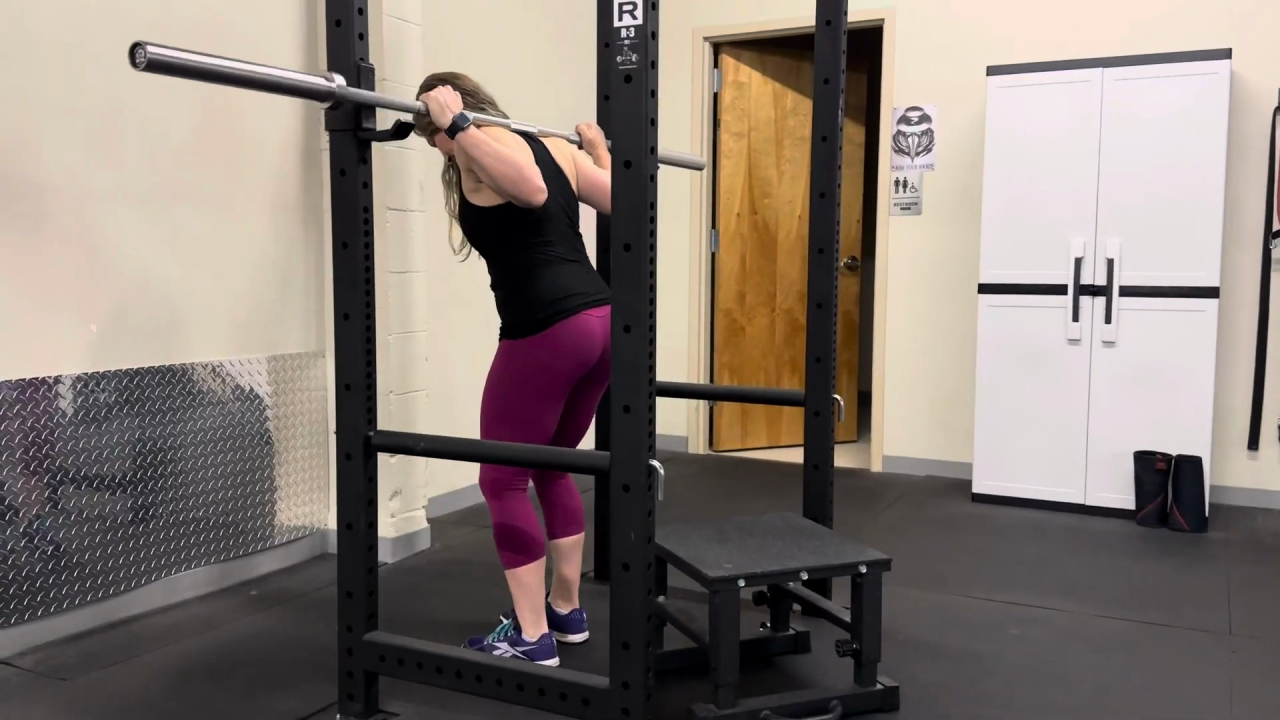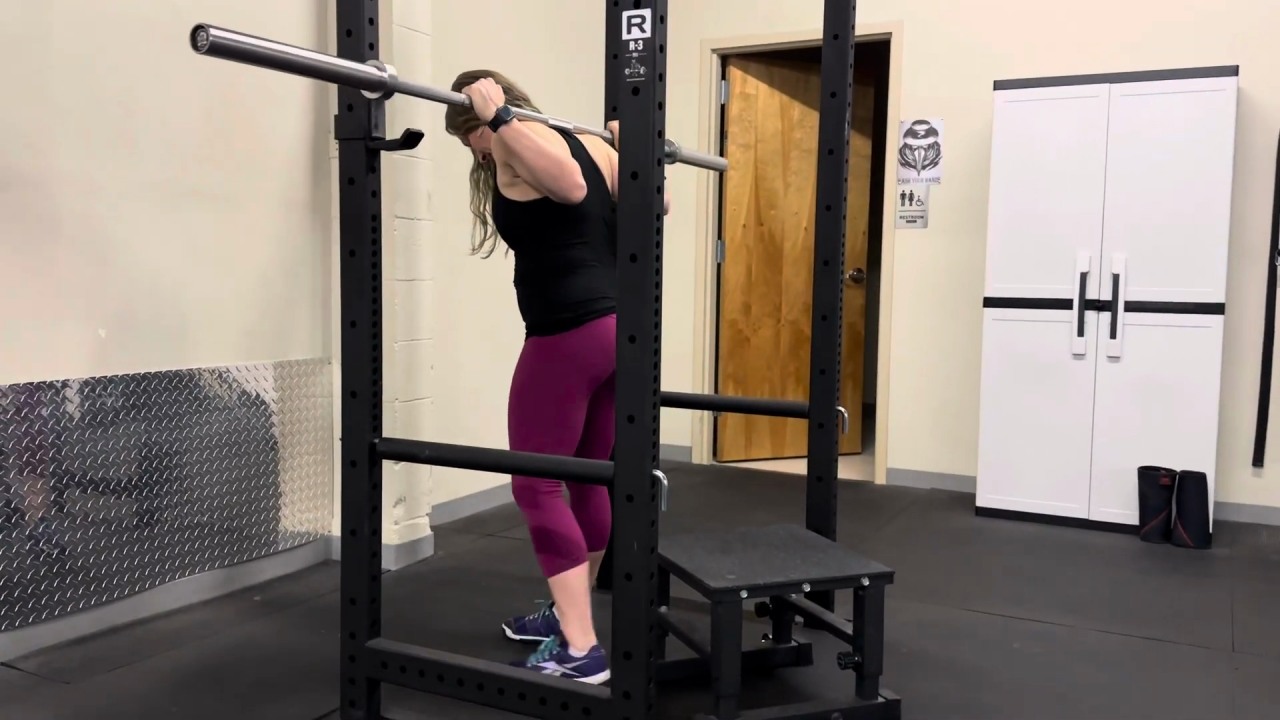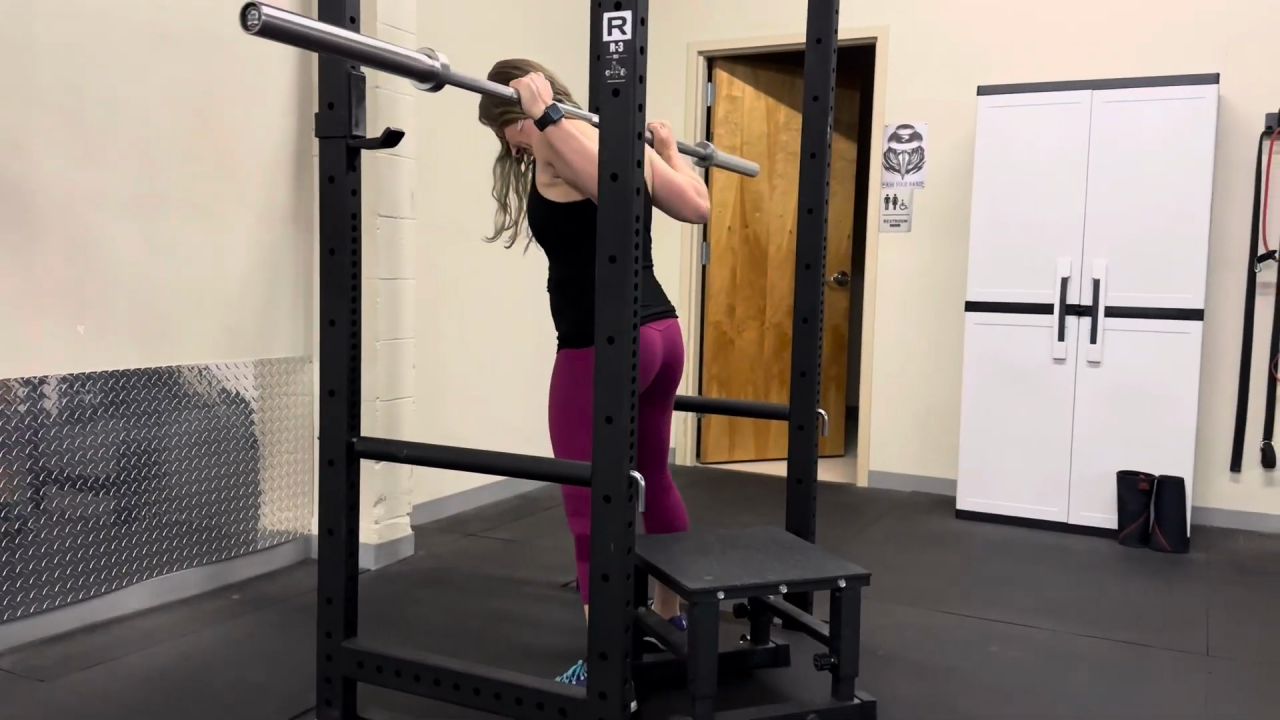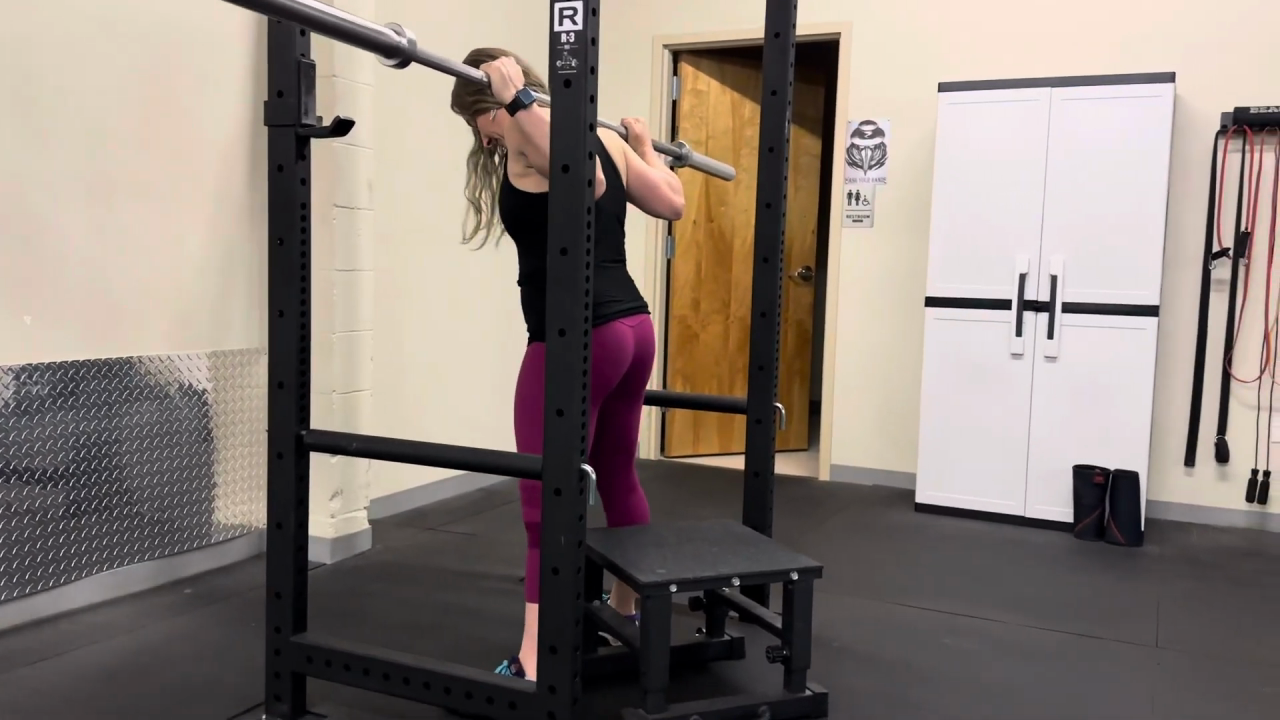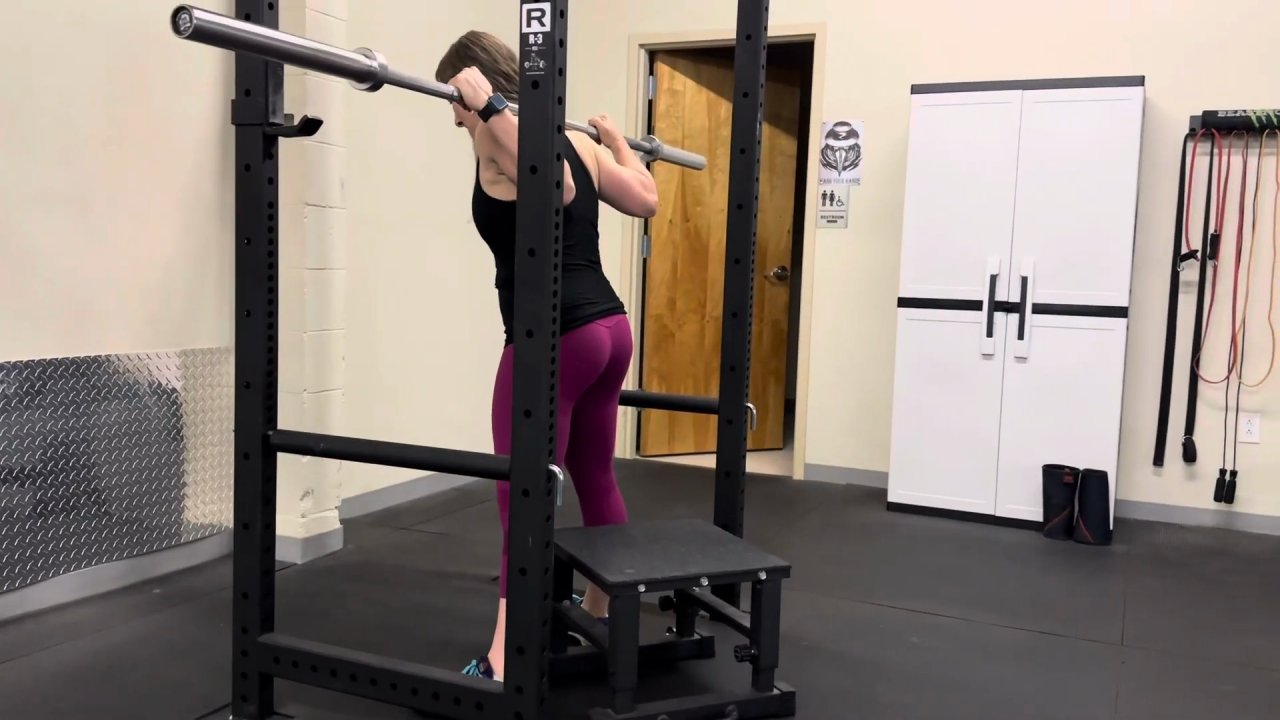
dt=1s
person 1, frame 1
left shoulder: (479, 145)
right shoulder: (554, 146)
left elbow: (530, 190)
left wrist: (456, 125)
right wrist: (599, 150)
left hip: (545, 333)
right hip: (599, 322)
left knee: (504, 483)
right knee: (551, 470)
left ankle: (532, 635)
right ankle: (566, 609)
person 1, frame 2
left shoulder: (516, 143)
right shoulder: (590, 143)
left elbow: (569, 185)
right elbow: (655, 202)
left wrist: (499, 119)
left hip: (568, 337)
right hip: (618, 328)
left knee: (538, 489)
right knee: (589, 483)
left ankle: (581, 650)
right ankle: (567, 613)
person 1, frame 3
left shoulder: (557, 144)
right elbow: (697, 206)
left wrist: (546, 117)
right wrist: (670, 150)
left hip: (602, 348)
right hip: (662, 335)
left knee: (591, 507)
right knee: (655, 483)
right ankle: (674, 612)
person 1, frame 4
left shoulder: (528, 139)
right shoulder: (604, 138)
left elbow: (583, 178)
right elbow: (672, 202)
left wrist: (518, 102)
right wrist: (644, 146)
right hip: (633, 330)
left knee: (547, 501)
right knee: (619, 482)
left ankle: (534, 664)
right ankle: (628, 609)
person 1, frame 5
left shoulder: (501, 139)
right shoulder: (575, 138)
left elbow: (552, 186)
right elbow: (645, 199)
left wrist: (488, 108)
right wrist: (617, 142)
left hip: (553, 341)
right hip: (609, 330)
right knee: (595, 481)
left ankle: (505, 662)
right ankle: (600, 611)
